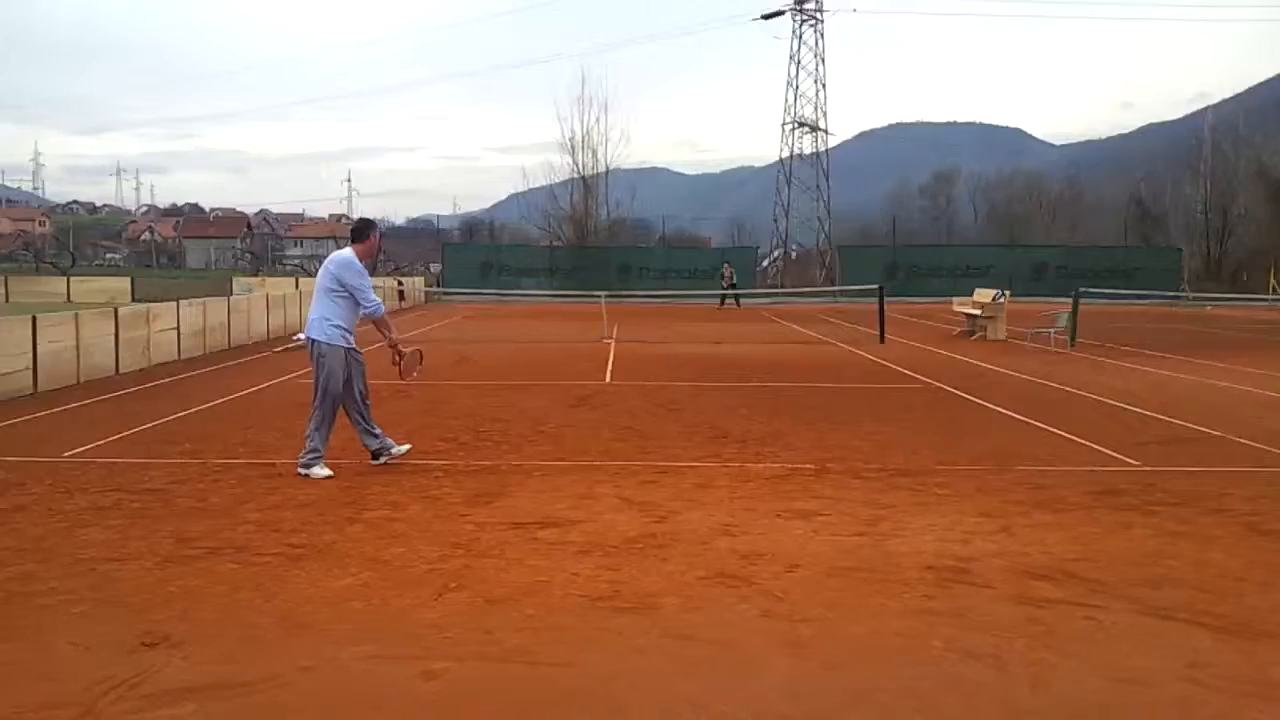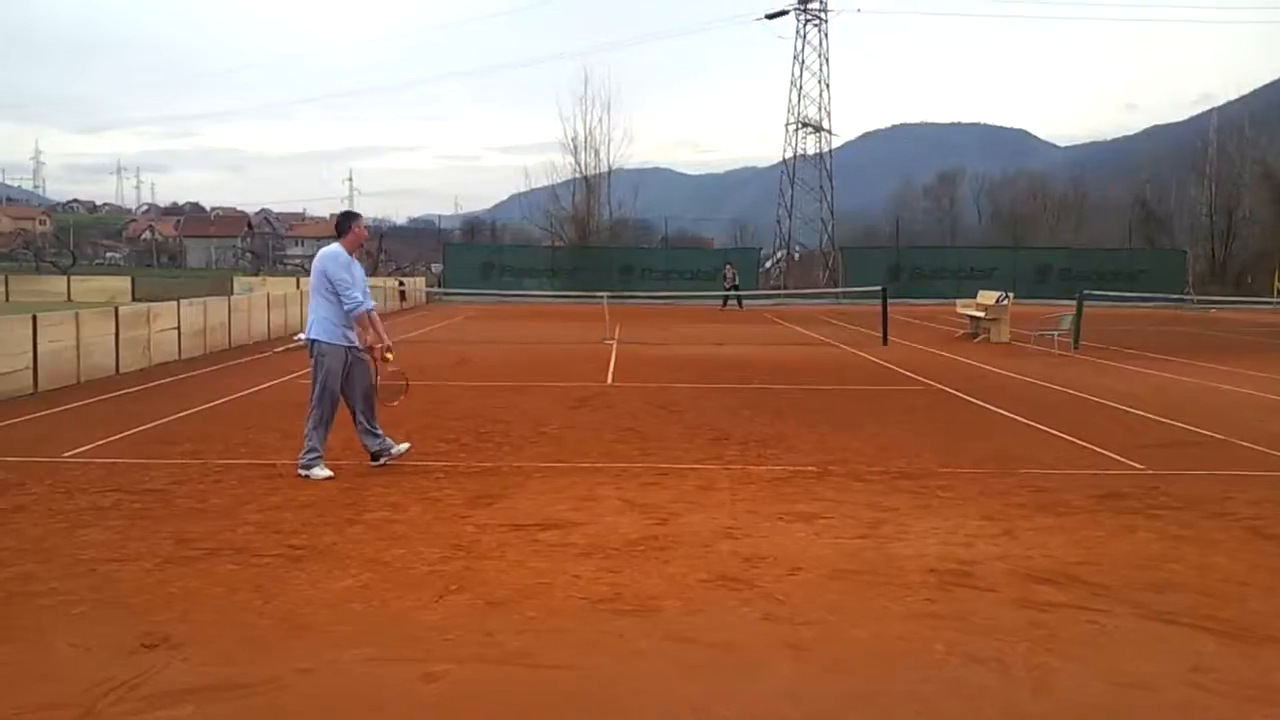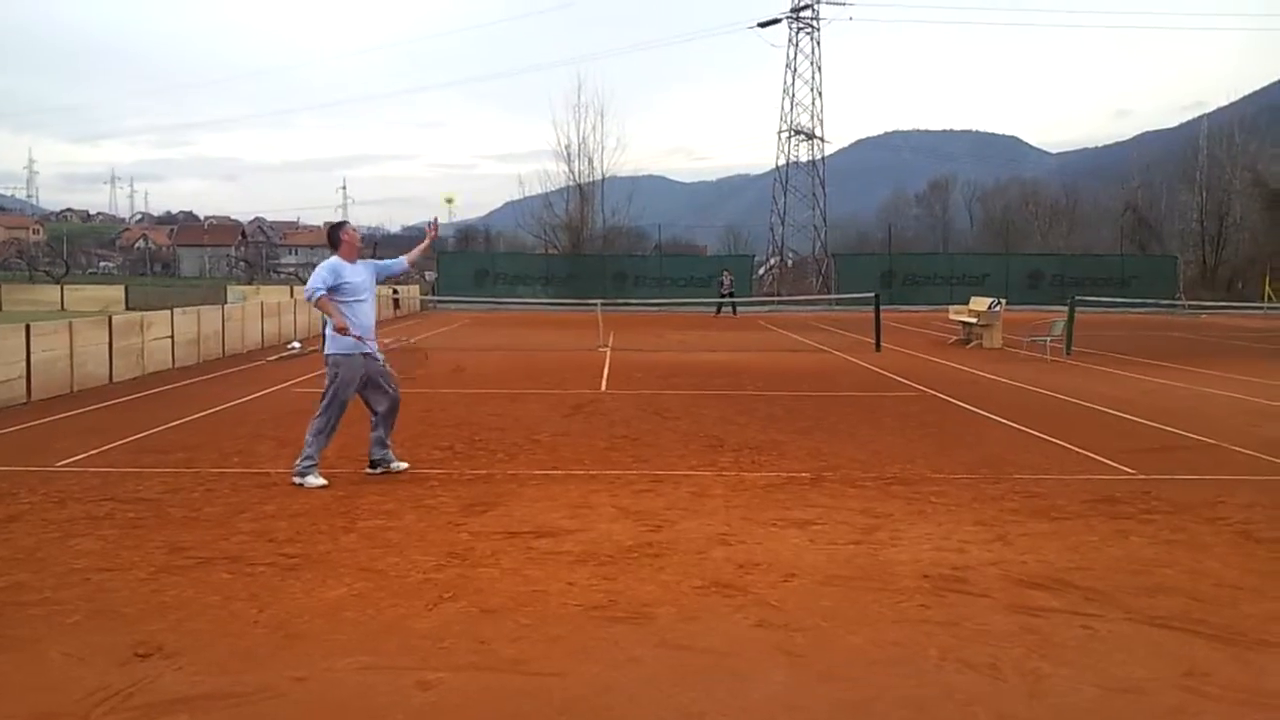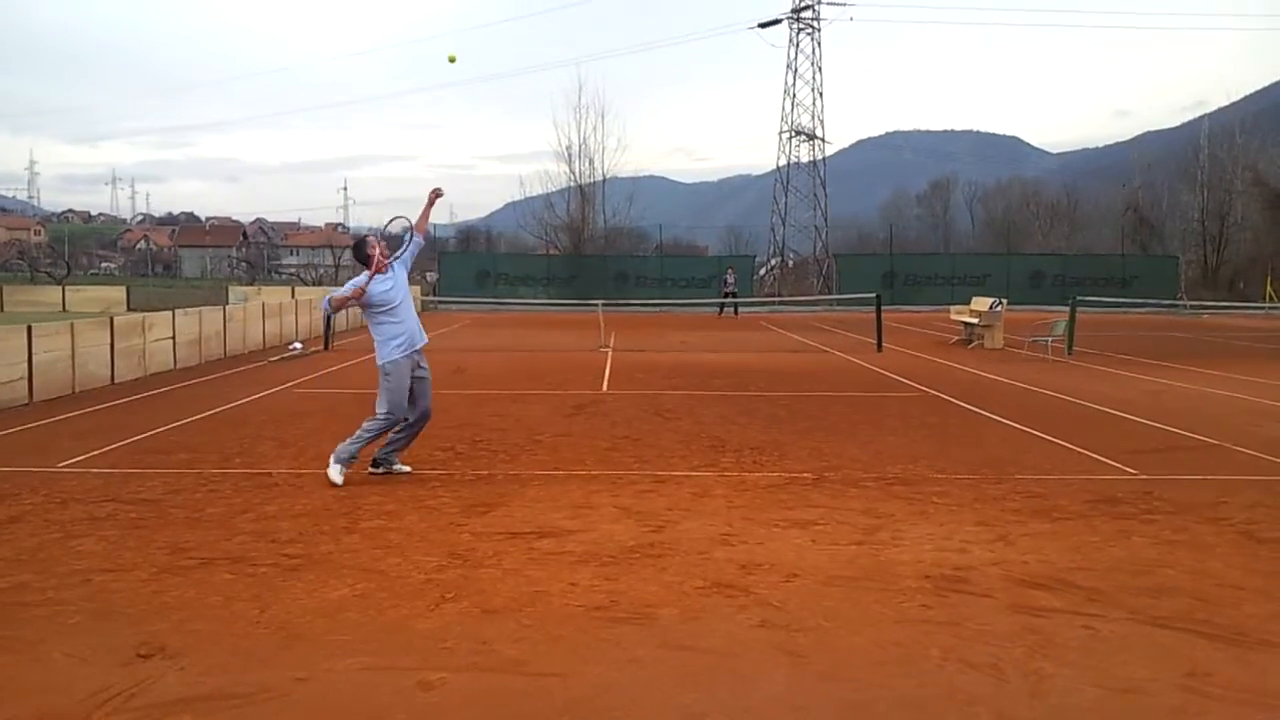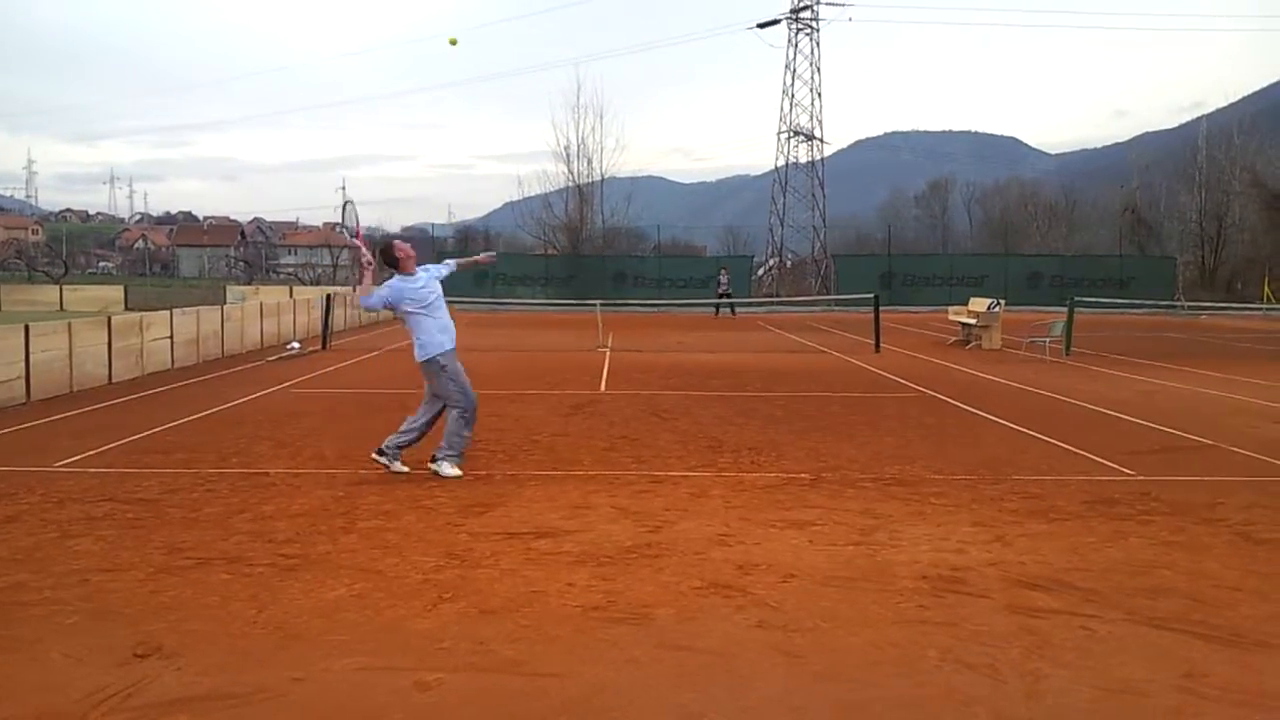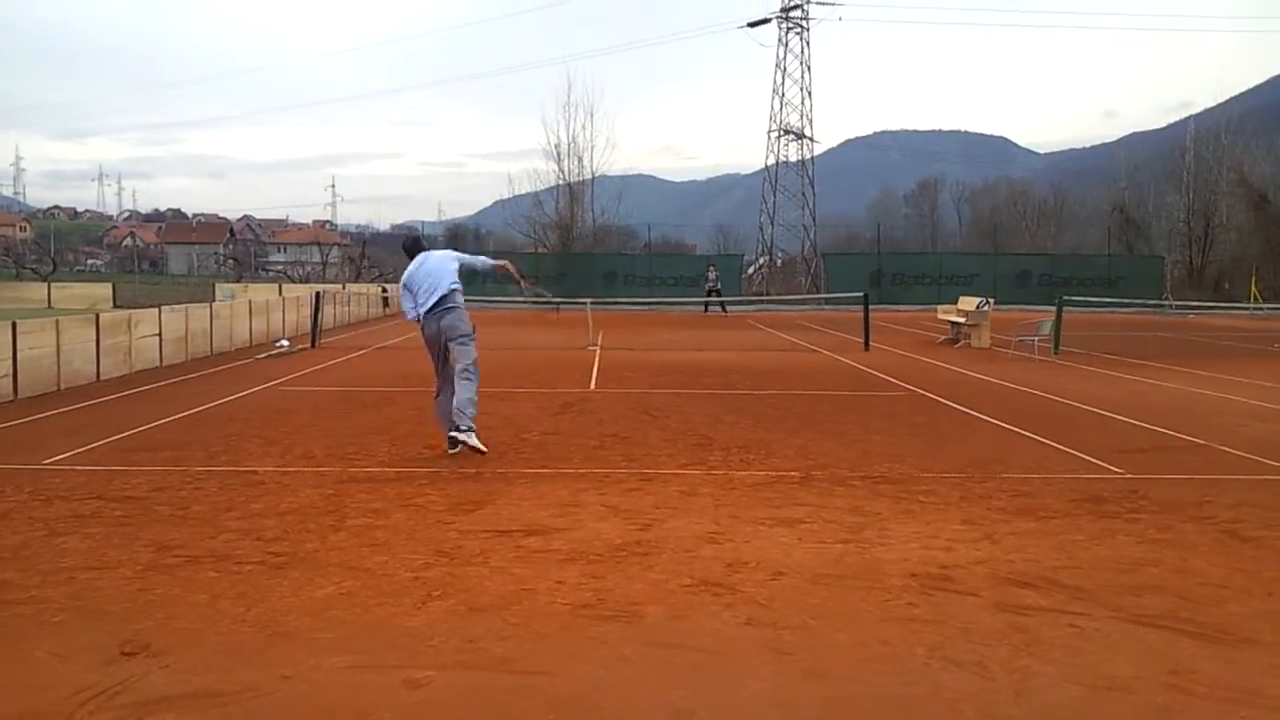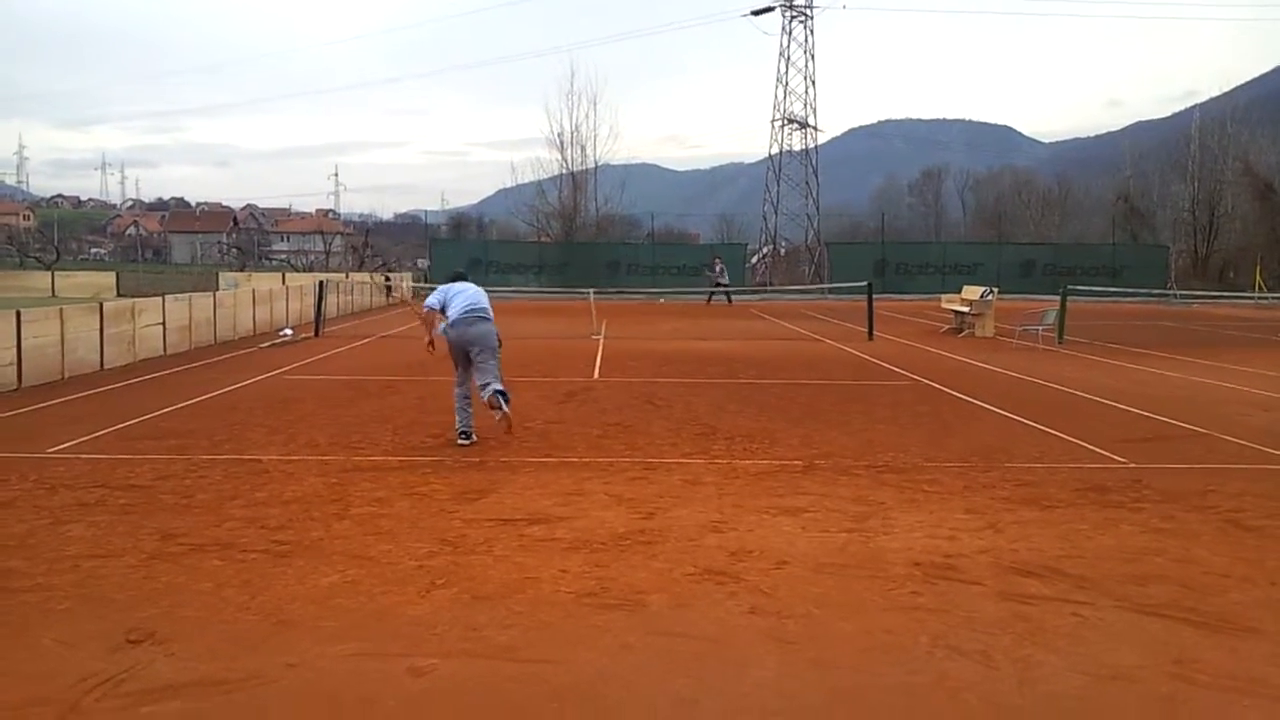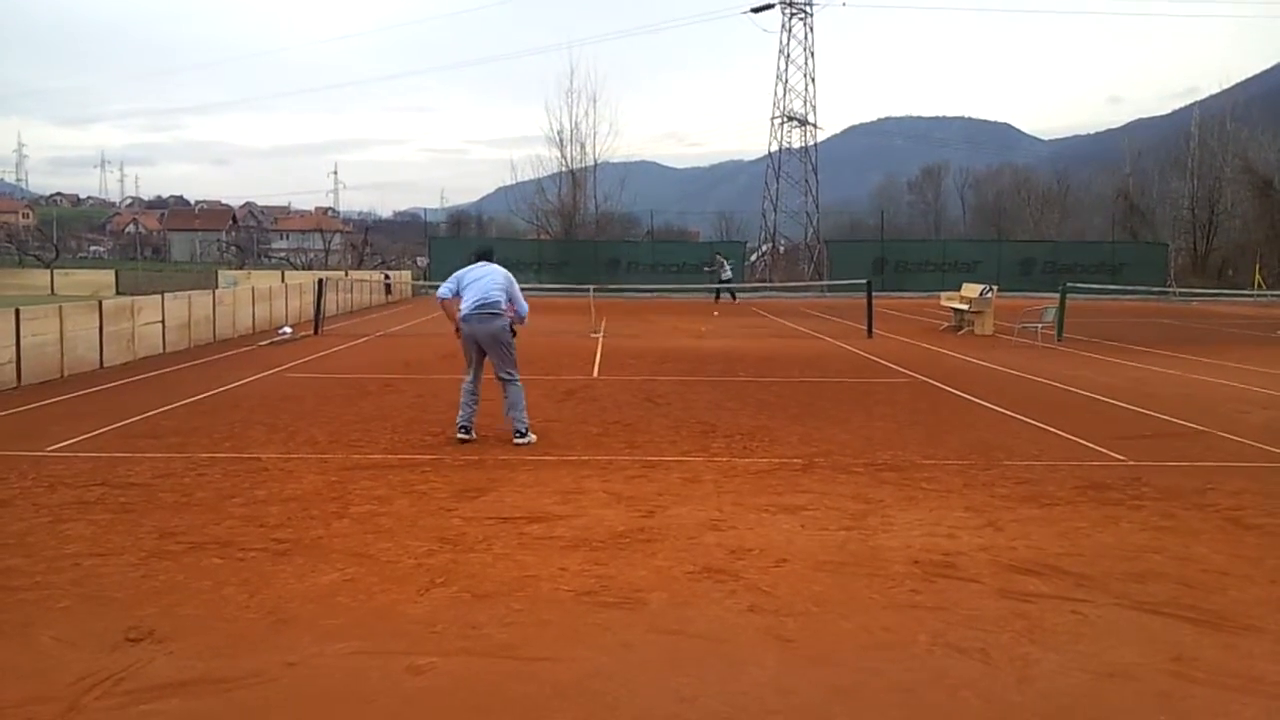
dt=0.3s
person 1, frame 1
left shoulder: (355, 265)
right shoulder: (345, 261)
left elbow: (368, 309)
right elbow: (373, 306)
left wrist: (390, 341)
right wrist: (392, 334)
left hip: (344, 342)
right hip: (326, 340)
left knee: (358, 398)
right knee: (328, 399)
left ankle: (380, 447)
right ankle: (310, 460)
person 1, frame 2
left shoulder: (354, 264)
right shoulder: (332, 255)
left elbow: (367, 304)
right elbow: (352, 302)
left wrist: (382, 337)
right wrist: (368, 335)
left hip: (349, 342)
right hip: (327, 341)
left knee: (363, 395)
right knee: (325, 400)
left ankle: (379, 448)
right ankle: (309, 461)
person 1, frame 3
left shoulder: (367, 267)
right shoulder: (331, 267)
left elbow: (401, 264)
right elbow: (313, 291)
left wrist: (427, 241)
right wrist: (336, 316)
left hip: (369, 353)
right hip: (343, 354)
left knee: (388, 401)
right knee: (330, 413)
left ankle: (380, 459)
right ankle: (304, 469)
person 1, frame 4
left shoulder: (398, 267)
right shoulder: (361, 284)
left elbow: (416, 236)
right elbow: (329, 305)
left wrist: (429, 205)
right wrist: (349, 297)
left hip: (415, 354)
right hip: (393, 359)
left knee: (421, 412)
right knee: (390, 416)
left ankle: (384, 460)
right ankle: (341, 458)
person 1, frame 5
left shoulder: (426, 272)
right shoulder: (394, 287)
left elbow: (448, 266)
right elbow: (366, 303)
left wrist: (474, 259)
right wrist: (368, 272)
left hip: (442, 351)
right hip: (435, 354)
left knee: (432, 408)
right knee: (465, 404)
left ankle: (390, 449)
right ankle: (445, 458)
person 1, frame 6
left shoulder: (407, 276)
right shoulder: (446, 255)
left elbow: (411, 316)
right elbow: (479, 262)
right wrist: (508, 267)
left hip: (430, 325)
right hip: (453, 315)
left knee: (444, 382)
right knee: (465, 374)
left ankle: (453, 439)
right ankle: (464, 428)
person 1, frame 7
left shoulder: (443, 290)
right shoulder: (479, 292)
left elbow: (429, 307)
left wrist: (429, 335)
right wrist: (444, 324)
left hip: (455, 330)
right hip: (482, 328)
left knee: (462, 380)
right knee: (490, 380)
left ankle: (464, 431)
right ankle: (496, 396)
person 1, frame 8
left shoulder: (462, 273)
right shoulder: (504, 273)
left elbow: (443, 295)
right elbow: (522, 312)
left wrist: (456, 322)
right wrist: (514, 318)
left hip: (469, 324)
right hip: (496, 324)
left knee: (472, 377)
right knee: (510, 378)
left ankle: (464, 426)
right ankle: (520, 431)
